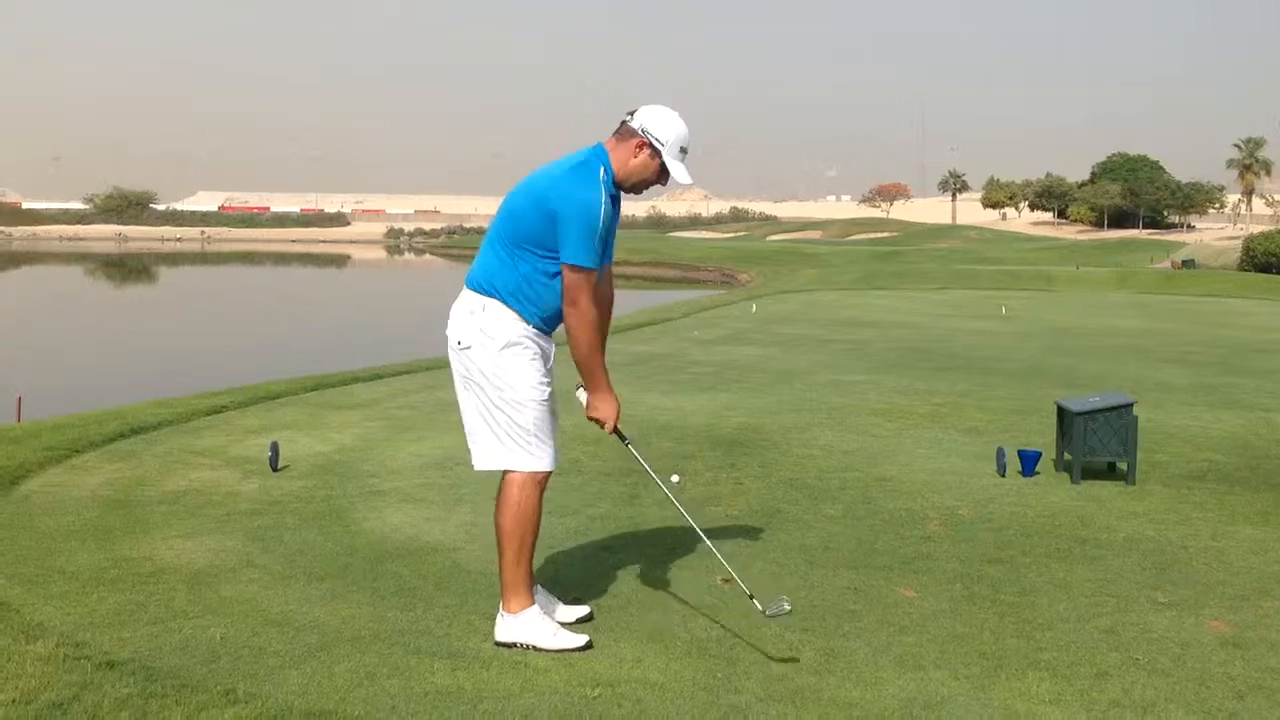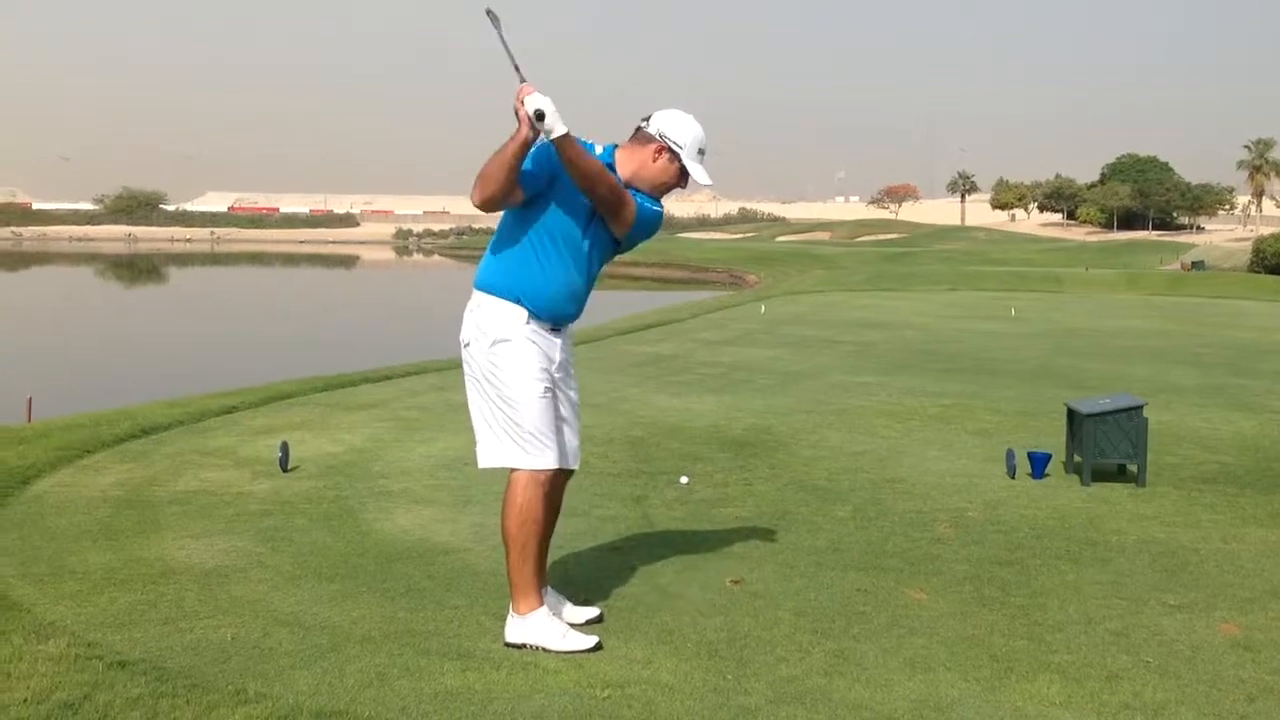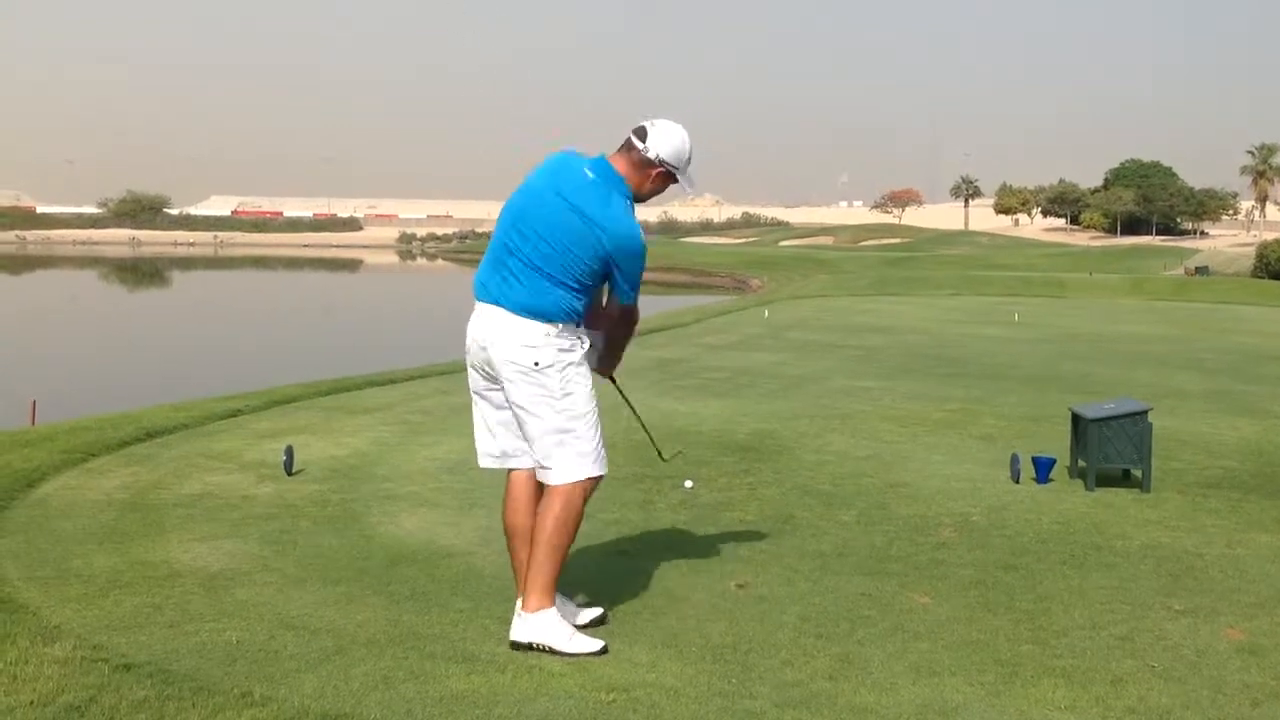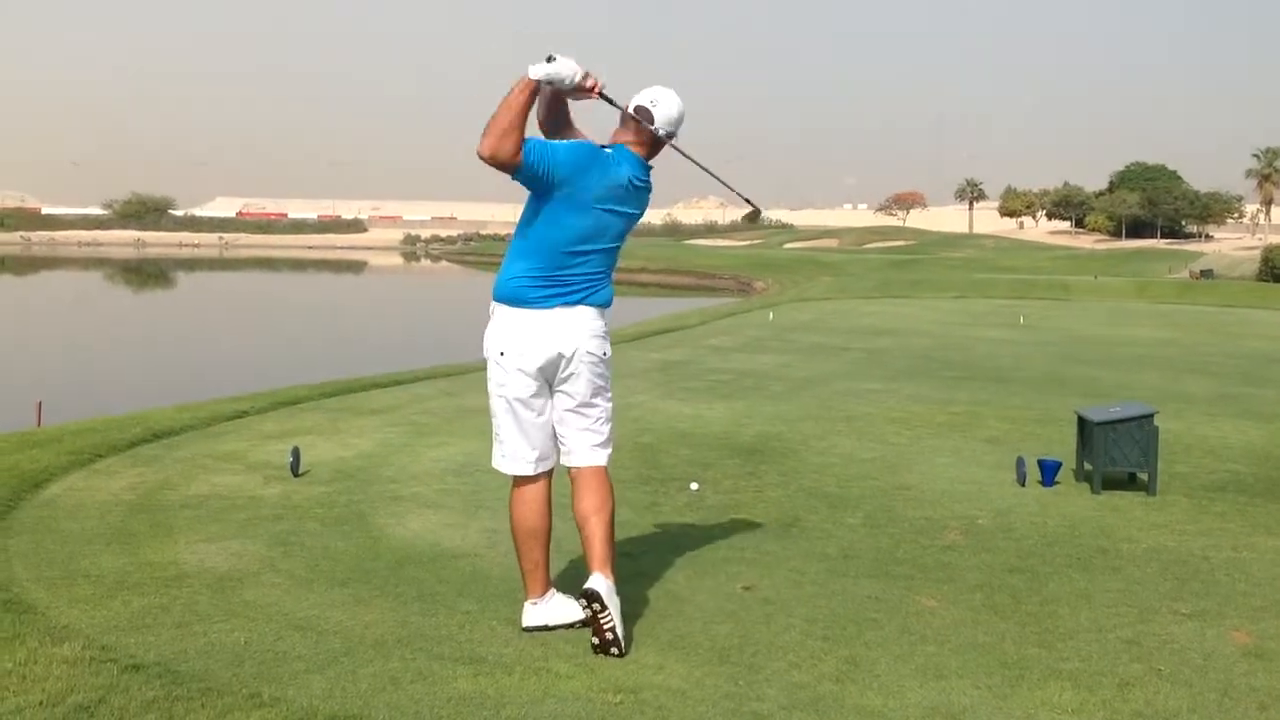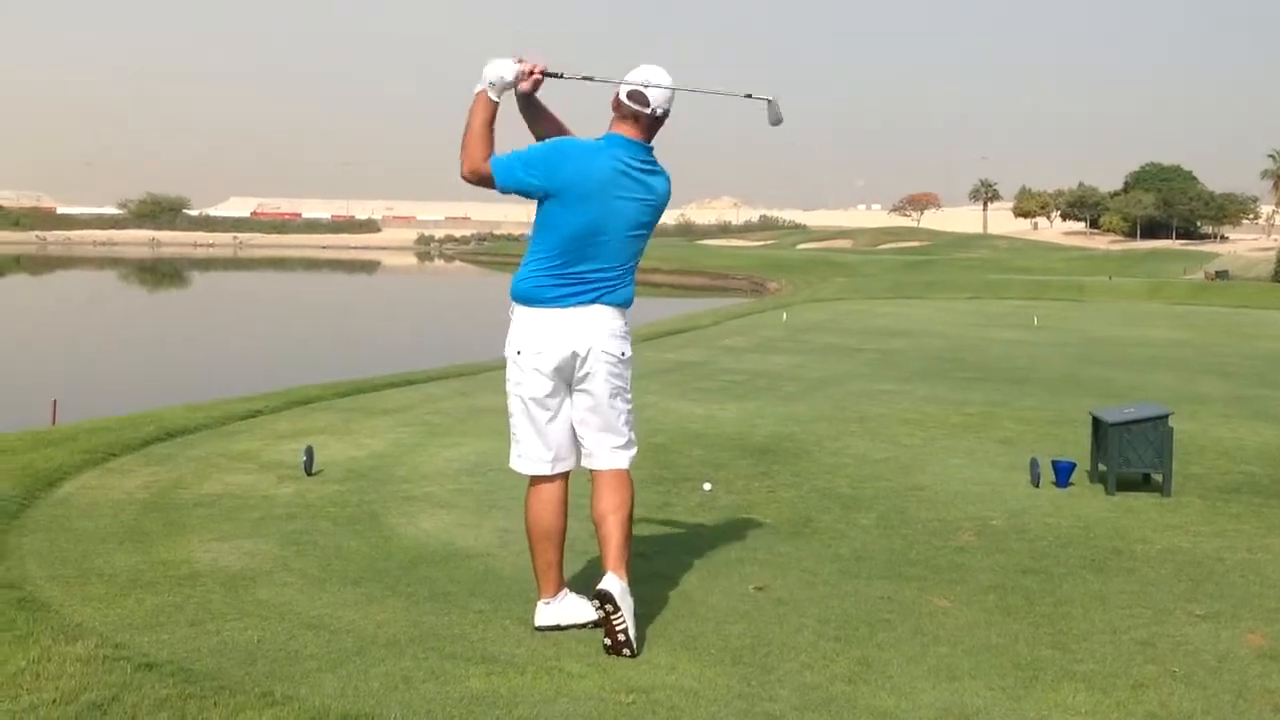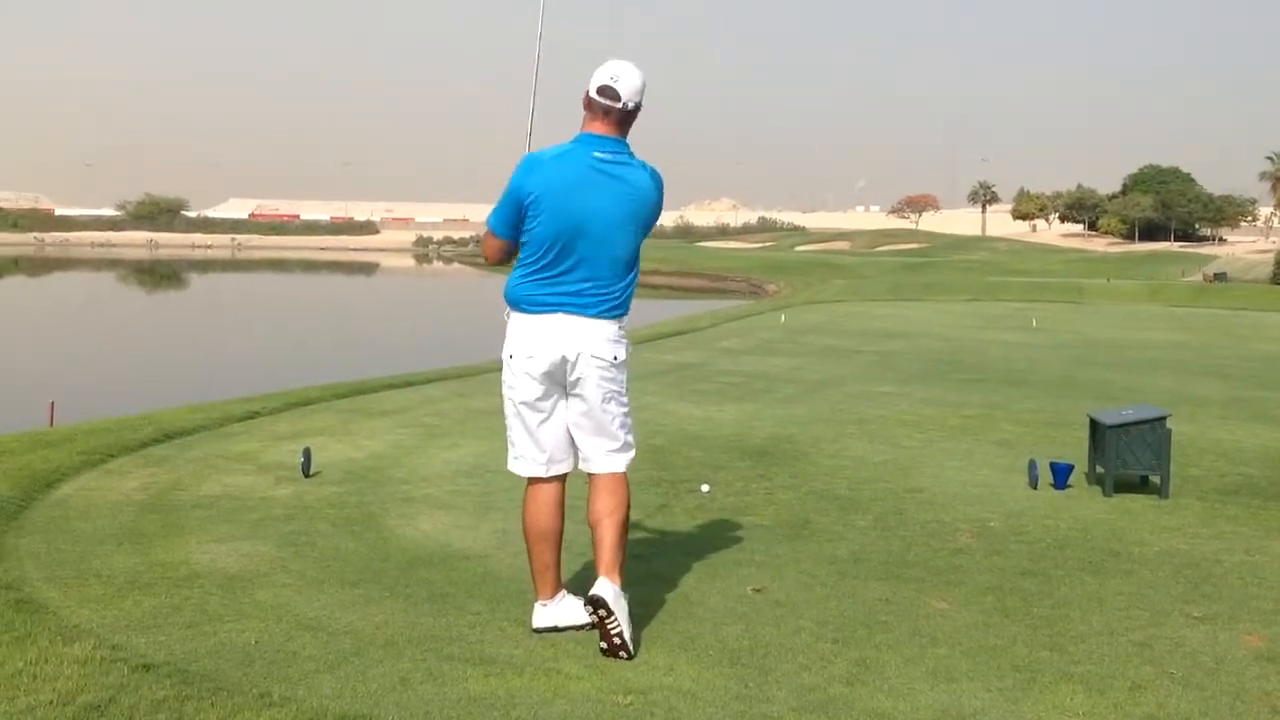
dt=0.5s
person 1, frame 1
left shoulder: (603, 194)
right shoulder: (583, 188)
left elbow: (596, 294)
right elbow: (574, 303)
left wrist: (597, 382)
right wrist: (599, 388)
left hip: (519, 331)
right hip: (497, 329)
left knee: (527, 465)
right knee: (526, 468)
left ankle: (524, 592)
right ankle: (517, 615)
person 1, frame 2
left shoulder: (644, 211)
right shoulder: (551, 153)
left elbow: (601, 195)
right elbow: (484, 197)
left wrist: (561, 133)
right wrist: (526, 133)
left hip: (552, 334)
right hip: (504, 325)
left knee: (558, 466)
right knee: (533, 467)
left ankle: (536, 591)
right ankle: (526, 615)
person 1, frame 3
left shoulder: (564, 166)
right shoulder: (626, 235)
right elbow: (622, 320)
right wrist: (608, 361)
left hip: (487, 326)
right hip: (540, 342)
left knee: (523, 468)
right knee: (574, 475)
left ankle: (533, 600)
right ankle: (537, 613)
person 1, frame 4
left shoulder: (579, 163)
right shoulder: (638, 188)
left elbow: (493, 149)
right elbow: (559, 130)
left wrist: (543, 81)
right wrist: (553, 88)
left hip: (518, 331)
right hip: (583, 331)
left knee: (530, 470)
right knee: (589, 462)
left ankle: (538, 600)
right ankle: (601, 580)
person 1, frame 5
left shoulder: (566, 160)
right shoulder: (657, 185)
left elbow: (473, 168)
left wrist: (488, 91)
right wrist: (531, 102)
left hip: (538, 328)
right hip: (603, 331)
left knee: (547, 469)
right knee: (610, 461)
left ankle: (552, 599)
right ankle: (614, 579)
person 1, frame 6
left shoulder: (536, 169)
right shoulder: (648, 184)
left elbow: (494, 252)
left hip: (532, 335)
right hip: (599, 338)
left knee: (543, 472)
right knee: (609, 466)
left ankle: (549, 601)
right ankle: (608, 586)
